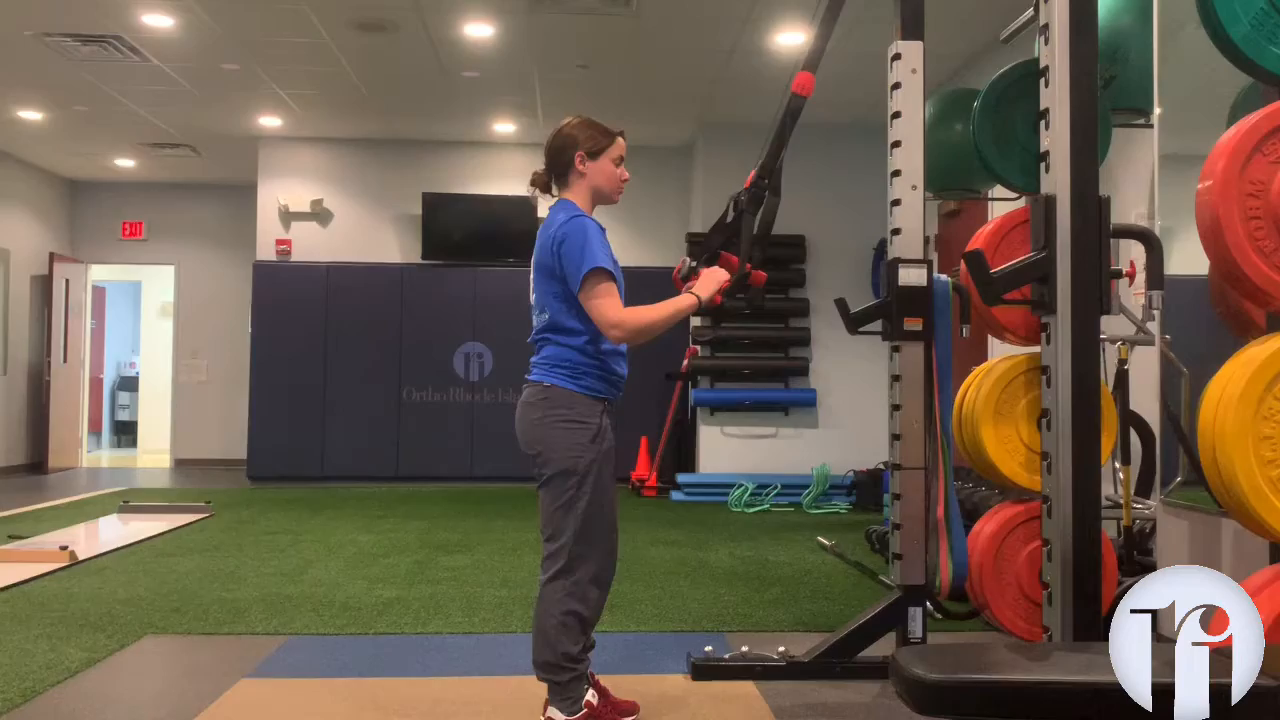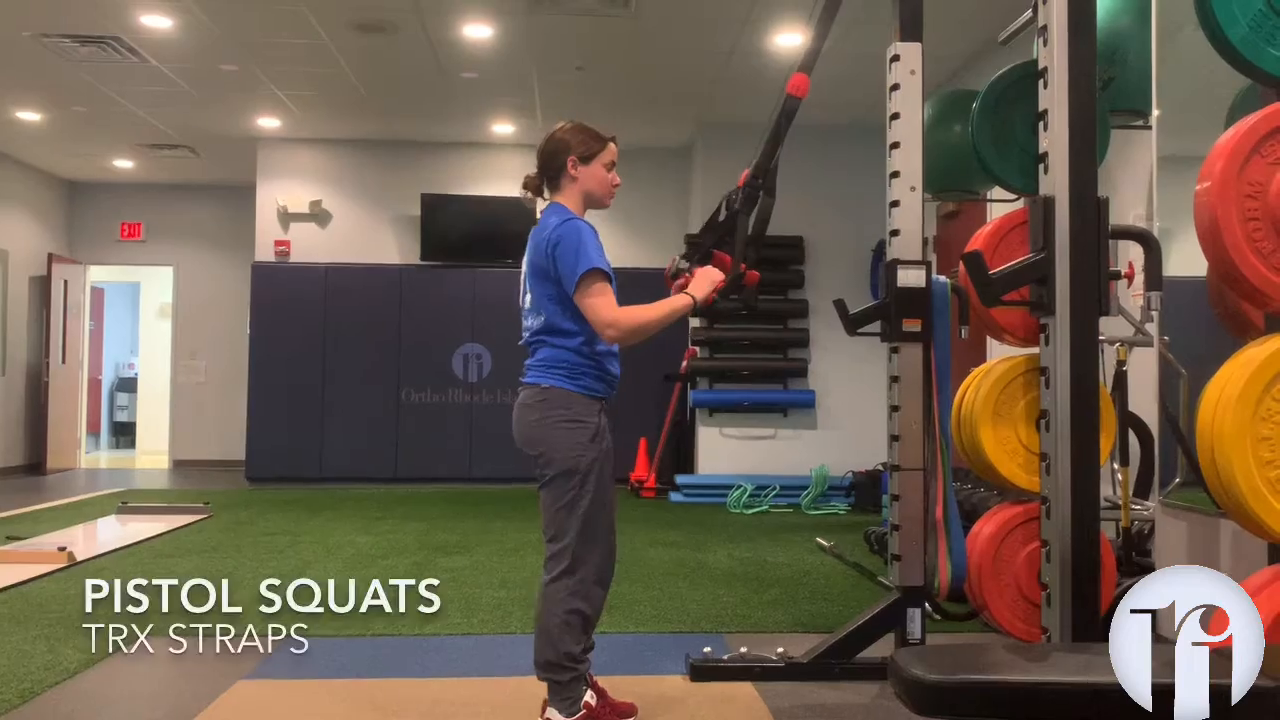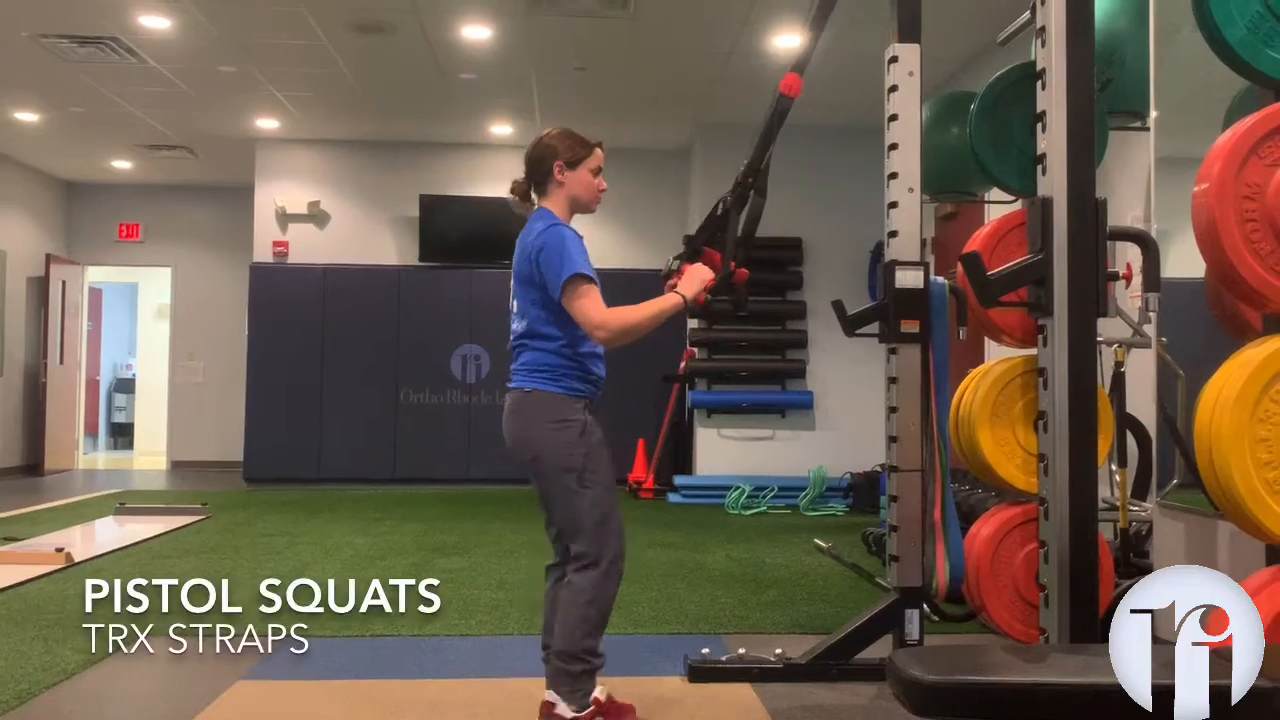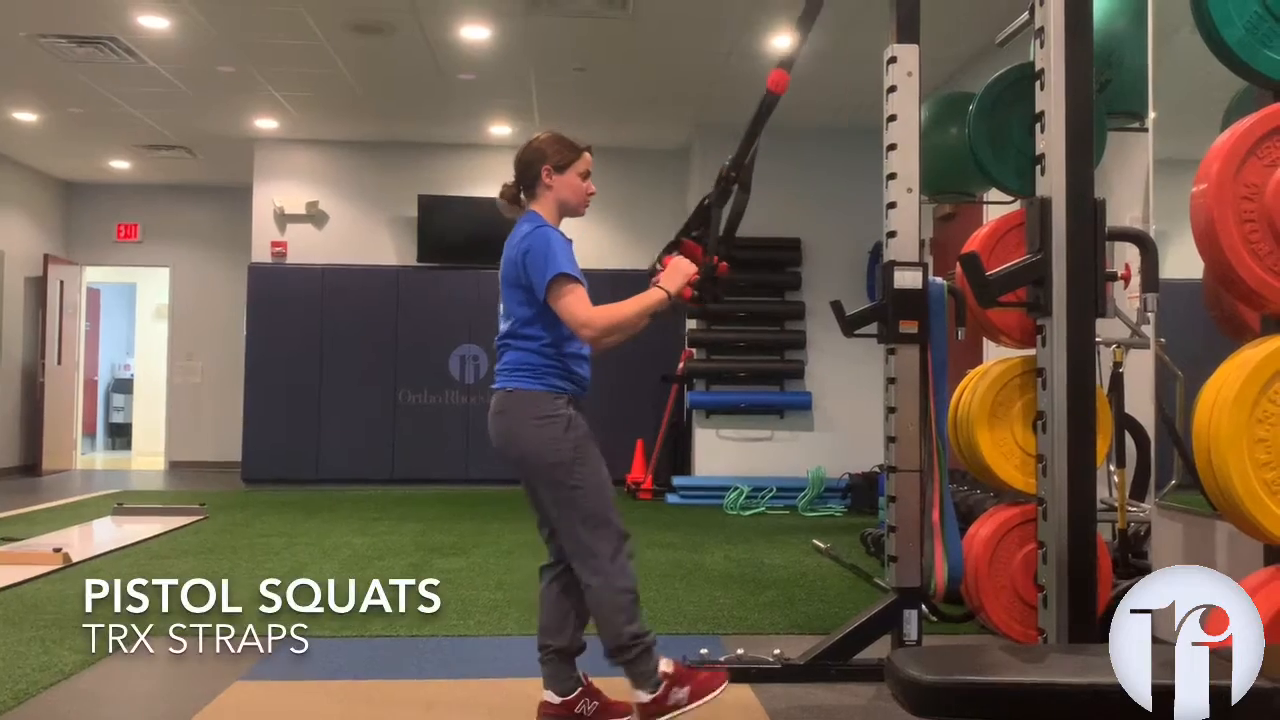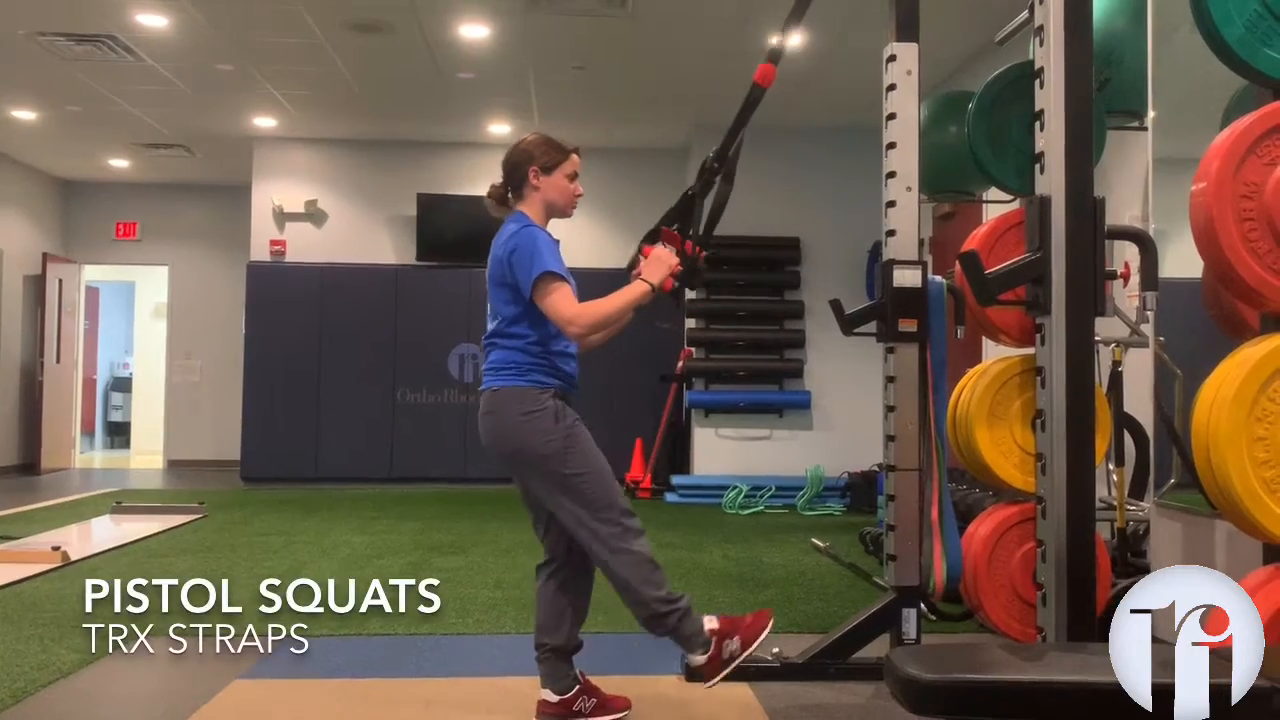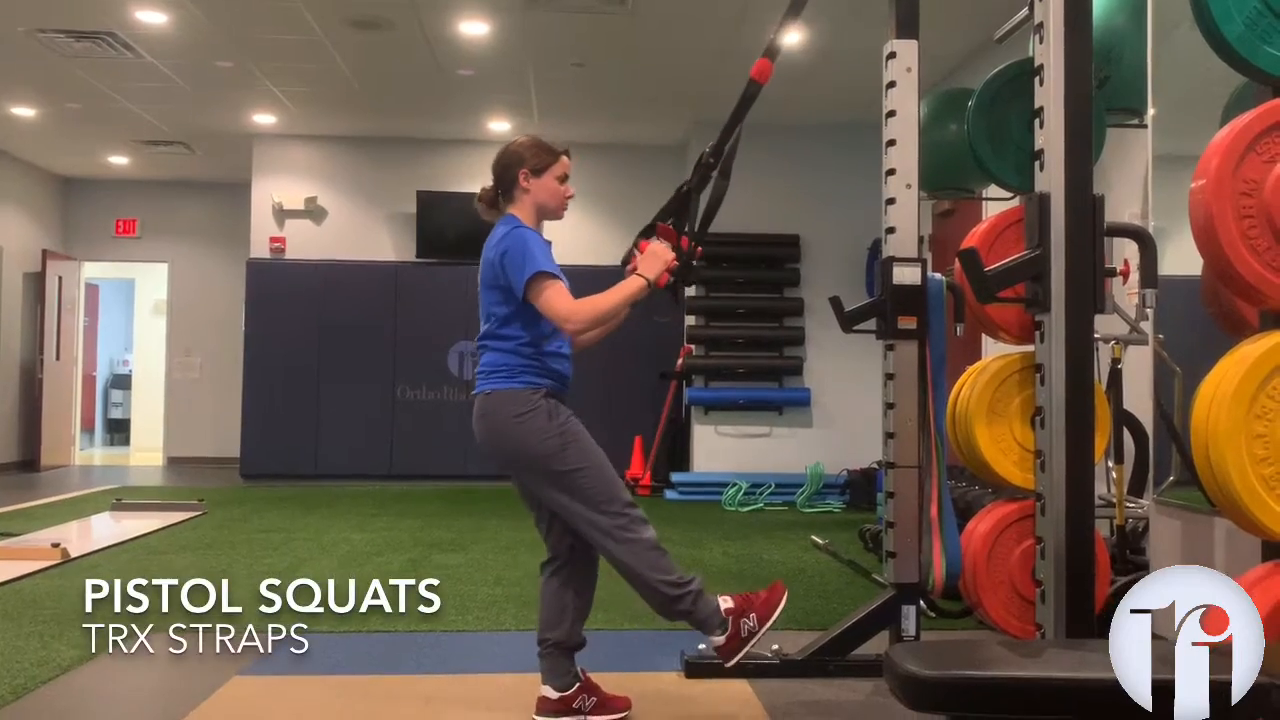
dt=0.2s
person 1, frame 1
left shoulder: (561, 228)
right shoulder: (578, 229)
left elbow: (599, 328)
right elbow: (614, 323)
left wrist: (686, 298)
right wrist: (695, 296)
left hip: (562, 407)
right hip: (570, 410)
left knee: (587, 556)
right knee: (576, 560)
person 1, frame 2
left shoulder: (550, 233)
right shoulder: (570, 231)
left elbow: (593, 329)
right elbow: (610, 323)
left wrist: (677, 299)
right wrist: (691, 296)
left hip: (553, 407)
right hip: (566, 410)
left knee: (582, 557)
right knee: (581, 560)
person 1, frame 3
left shoulder: (541, 236)
right shoulder: (556, 237)
left elbow: (587, 333)
right elbow: (601, 324)
left wrist: (669, 304)
right wrist: (681, 295)
left hip: (541, 410)
right hip: (555, 411)
left knee: (577, 552)
right knee: (599, 552)
person 1, frame 4
left shoulder: (533, 239)
right shoulder: (541, 239)
left elbow: (588, 337)
right elbow: (587, 323)
left wrist: (655, 299)
right wrist: (665, 289)
left hip: (524, 411)
right hip: (539, 410)
left knee: (571, 551)
right knee: (604, 544)
person 1, frame 5
left shoulder: (524, 240)
right shoulder: (526, 239)
left elbow: (571, 338)
right elbow: (575, 321)
left wrist: (639, 293)
right wrist: (646, 282)
left hip: (515, 410)
right hip: (530, 407)
left knee: (569, 548)
right knee: (613, 527)
right ankle: (702, 640)
person 1, frame 6
left shoulder: (518, 242)
right shoulder: (518, 240)
left elbow: (571, 337)
right elbow: (572, 318)
left wrist: (634, 288)
right wrist: (643, 276)
left hip: (511, 411)
right hip: (522, 408)
left knee: (573, 542)
right knee: (616, 521)
right ankle: (718, 621)
